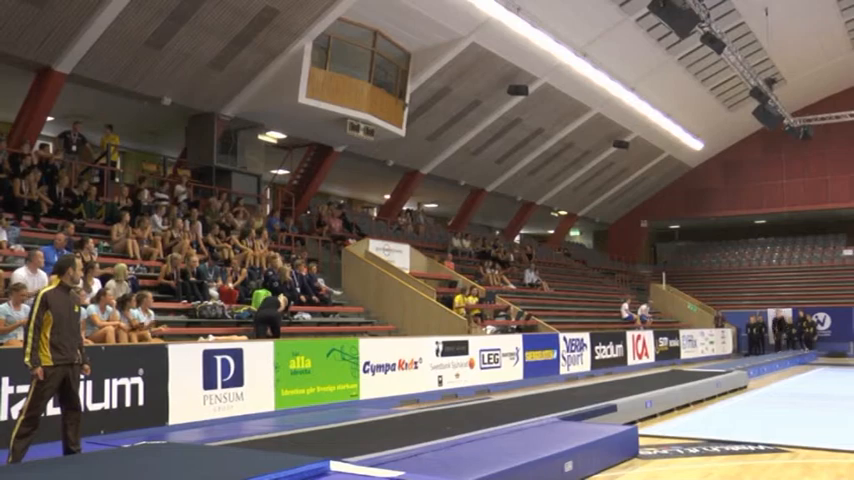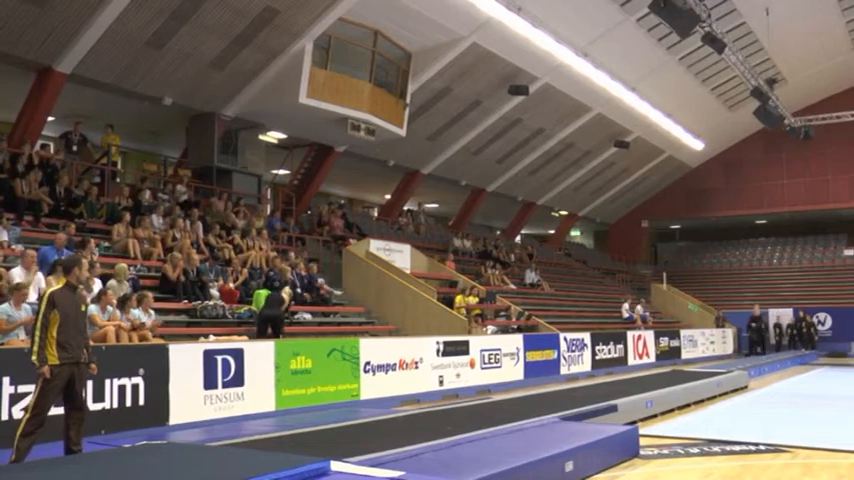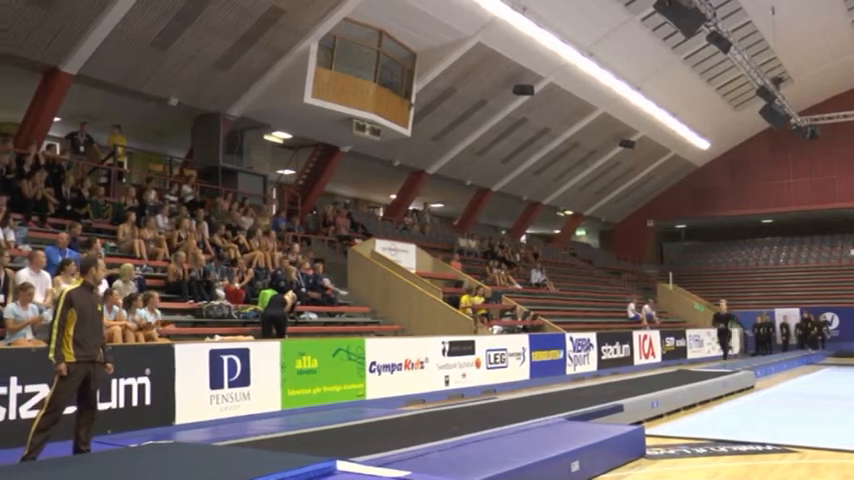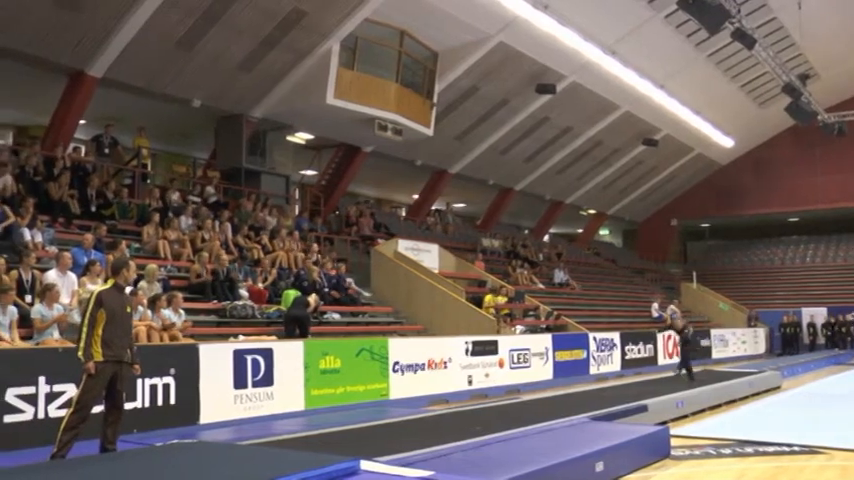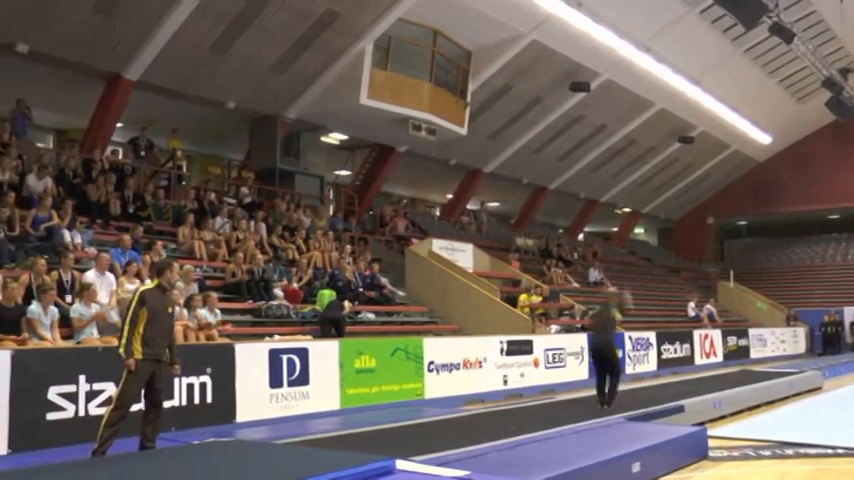
dt=0.7s
person 1, frame 1
left shoulder: (74, 299)
right shoulder: (46, 295)
right elbow: (32, 330)
left wrist: (83, 359)
right wrist: (33, 362)
left hip: (72, 365)
right hip: (49, 365)
left knee: (73, 411)
right knee: (32, 413)
left ankle: (73, 453)
right ankle: (14, 459)
person 1, frame 2
left shoulder: (80, 299)
right shoulder: (53, 295)
right elbow: (40, 329)
left wrist: (90, 359)
right wrist: (41, 361)
left hip: (78, 364)
right hip: (56, 364)
left knee: (77, 410)
right knee: (37, 412)
left ankle: (74, 452)
right ankle: (17, 458)
person 1, frame 3
left shoulder: (97, 298)
right shoulder: (70, 294)
right elbow: (57, 327)
left wrist: (106, 358)
right wrist: (58, 359)
left hip: (93, 362)
right hip: (72, 362)
left knee: (89, 409)
right knee: (53, 408)
left ankle: (82, 451)
right ankle: (30, 455)
person 1, frame 4
left shoulder: (127, 300)
right shoulder: (101, 294)
right elbow: (86, 326)
left wrist: (133, 359)
right wrist: (86, 357)
left hip: (121, 362)
right hip: (100, 360)
left knee: (115, 408)
right knee: (81, 407)
left ankle: (108, 449)
right ankle: (59, 453)
person 1, frame 5
left shoulder: (169, 300)
right shoulder: (144, 293)
right elbow: (128, 323)
left wrist: (174, 360)
right wrist: (127, 354)
left hip: (160, 361)
right hip: (140, 359)
left knee: (155, 406)
right knee: (122, 404)
left ankle: (147, 446)
right ankle: (100, 449)
